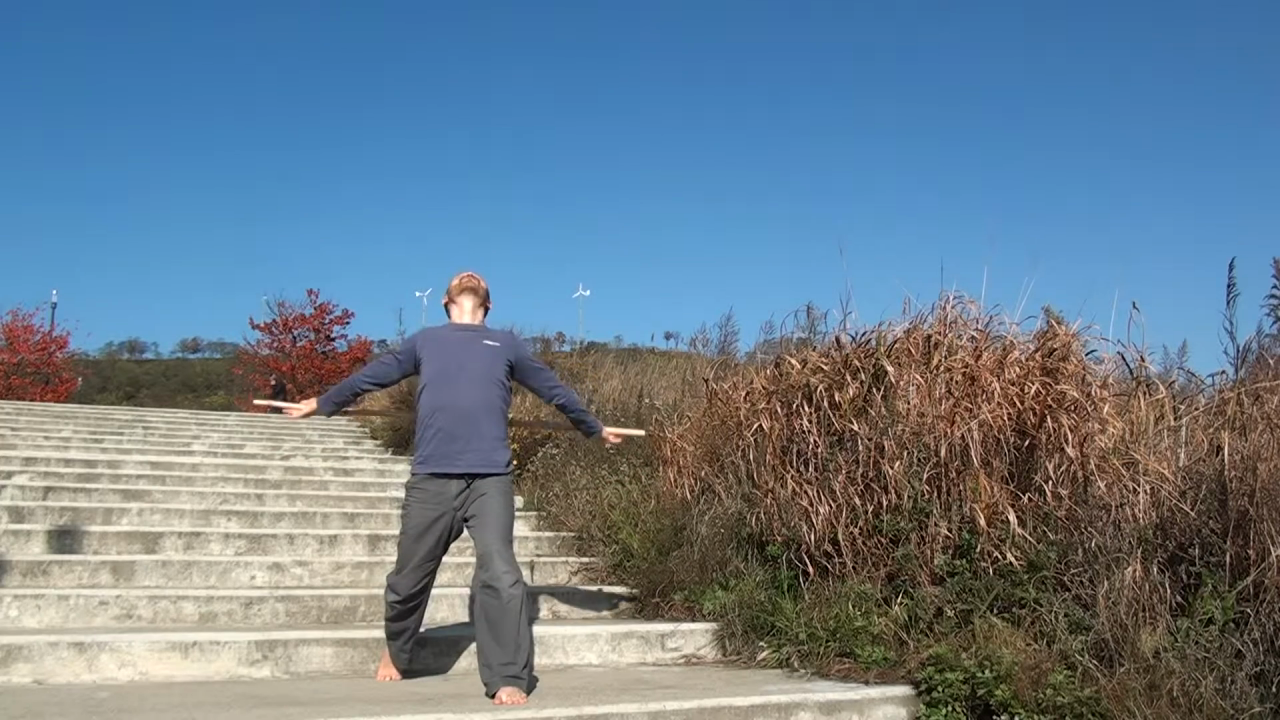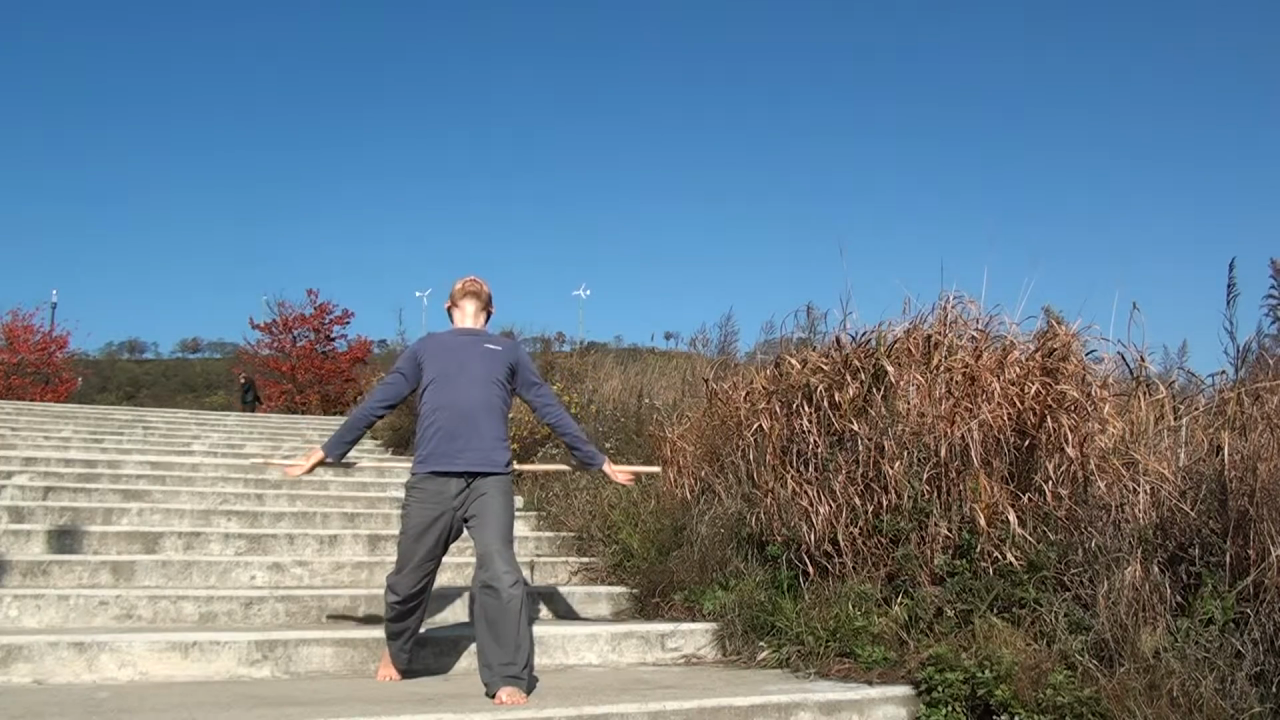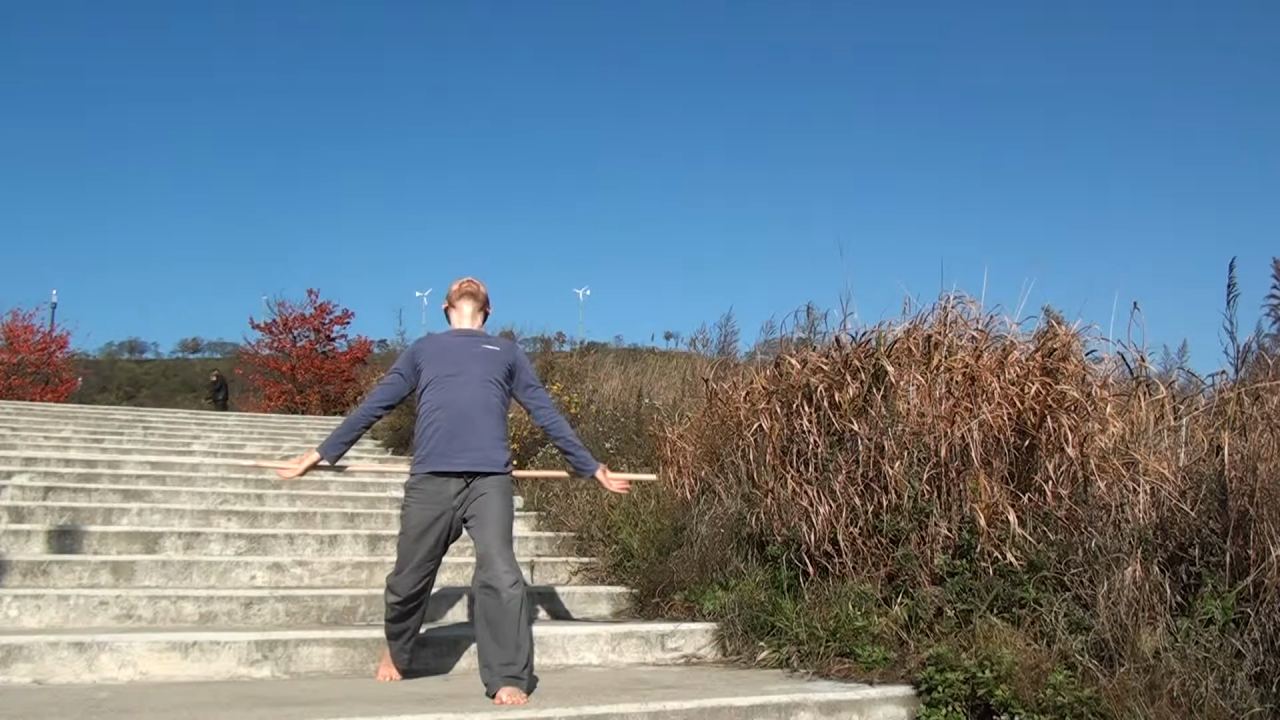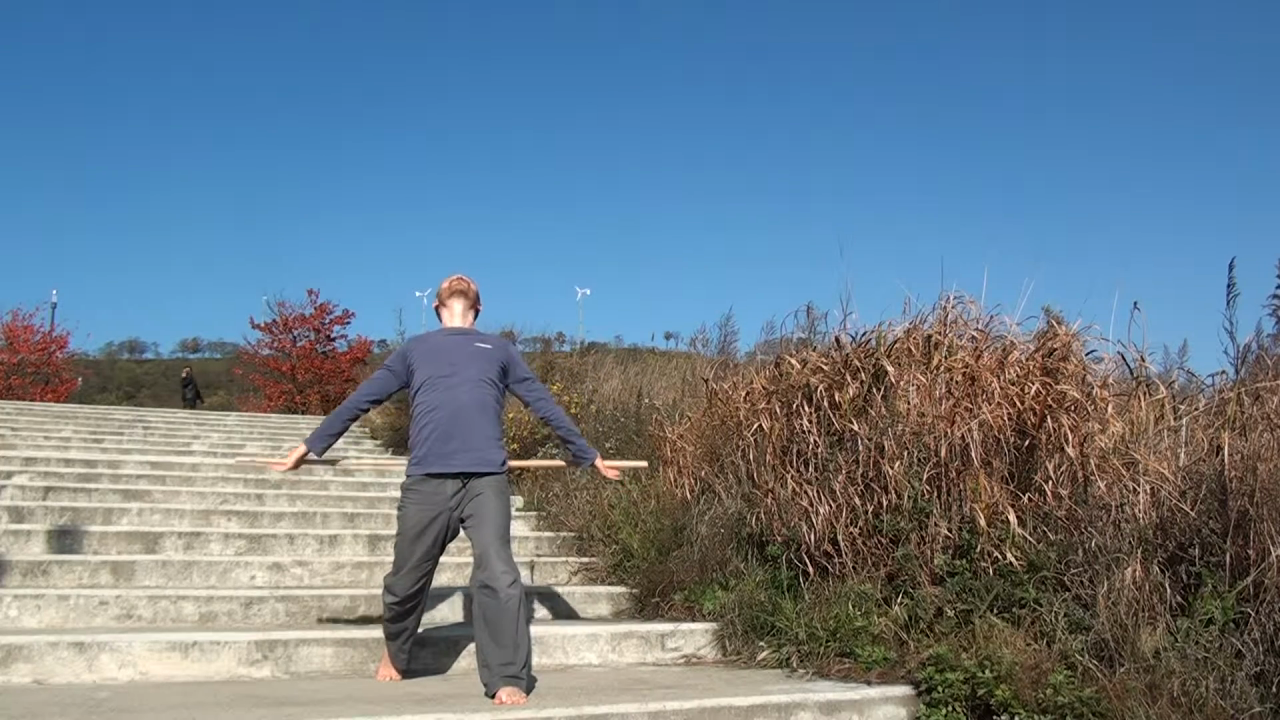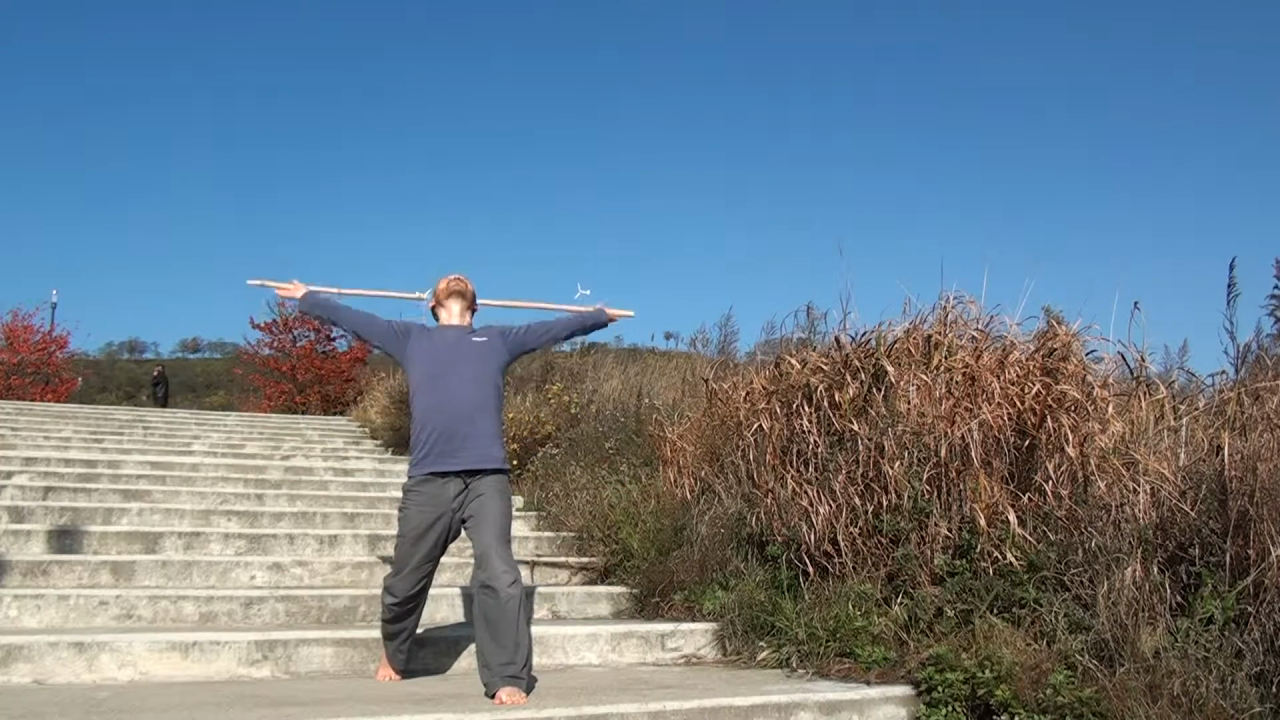
dt=0.5s
person 1, frame 1
left shoulder: (507, 345)
right shoulder: (425, 341)
left elbow: (556, 391)
right elbow: (370, 376)
left wrist: (594, 428)
right wrist: (321, 404)
left hip: (490, 478)
right hip: (431, 478)
left knee: (500, 575)
right knee: (409, 576)
left ankle: (509, 679)
right ankle: (395, 653)
person 1, frame 2
left shoulder: (509, 351)
right shoulder: (425, 347)
left elbow: (552, 410)
right elbow: (376, 404)
left wrist: (598, 461)
right wrist: (327, 452)
left hip: (490, 478)
right hip: (430, 479)
left knee: (500, 574)
right knee: (409, 577)
left ankle: (510, 680)
right ankle: (396, 653)
person 1, frame 3
left shoulder: (507, 352)
right shoulder: (423, 348)
left elbow: (547, 413)
right elbow: (375, 404)
left wrist: (591, 467)
right wrist: (322, 453)
left hip: (490, 478)
right hip: (430, 478)
left knee: (500, 575)
right knee: (408, 577)
left ankle: (509, 679)
right ankle: (396, 654)
person 1, frame 4
left shoulder: (499, 349)
right shoulder: (415, 349)
left elbow: (545, 403)
right elbow: (362, 397)
left wrist: (588, 454)
right wrist: (311, 444)
left hip: (487, 478)
right hip: (426, 480)
left knee: (498, 575)
right knee: (406, 579)
left ankle: (509, 680)
right ankle: (395, 655)
person 1, frame 5
left shoulder: (498, 340)
right shoulder: (412, 339)
left elbow: (557, 328)
right elbow: (354, 319)
left wrist: (600, 316)
right wrist: (304, 298)
left hip: (486, 477)
right hip: (429, 479)
left knee: (498, 575)
right knee: (405, 580)
left ankle: (509, 680)
right ankle: (394, 657)
